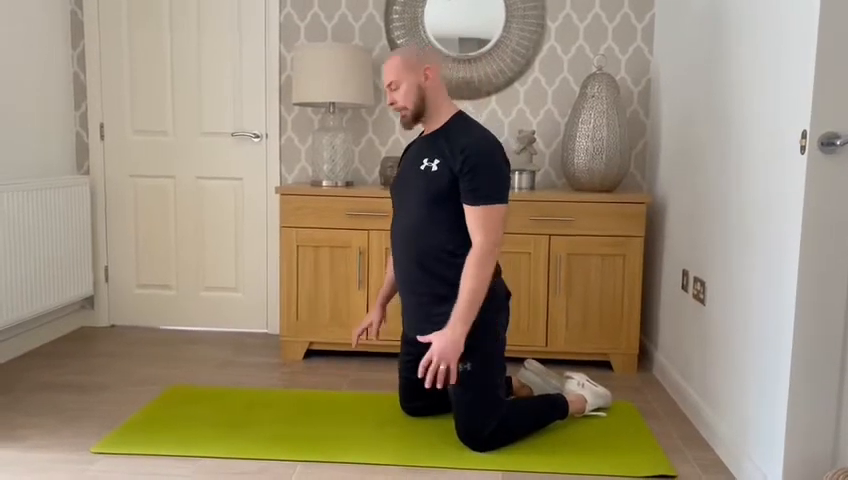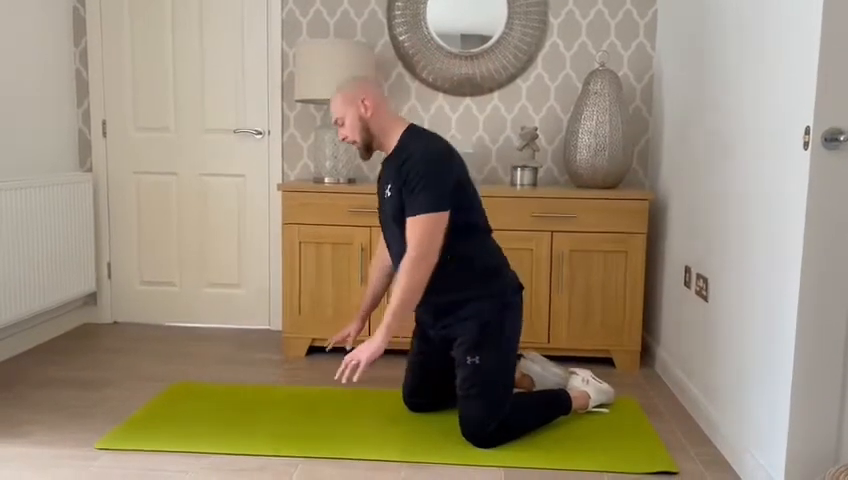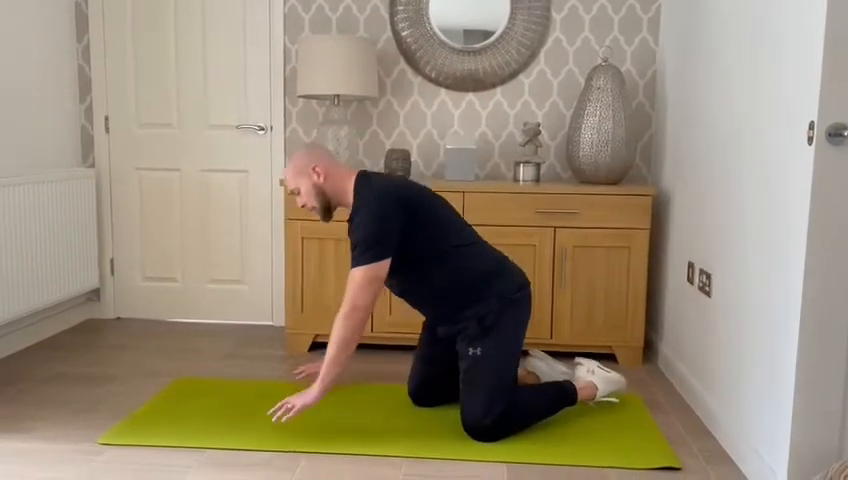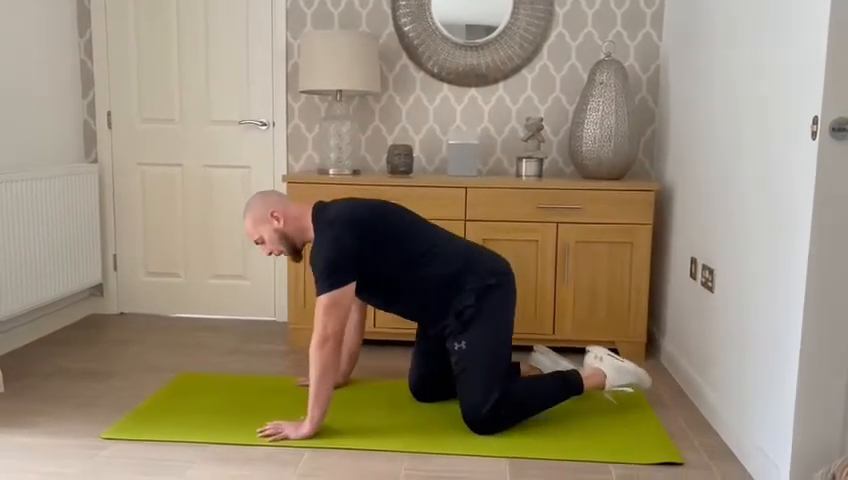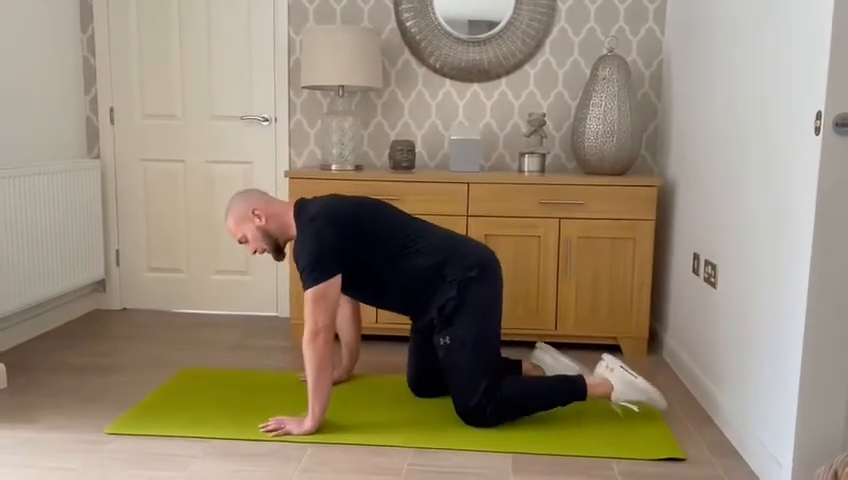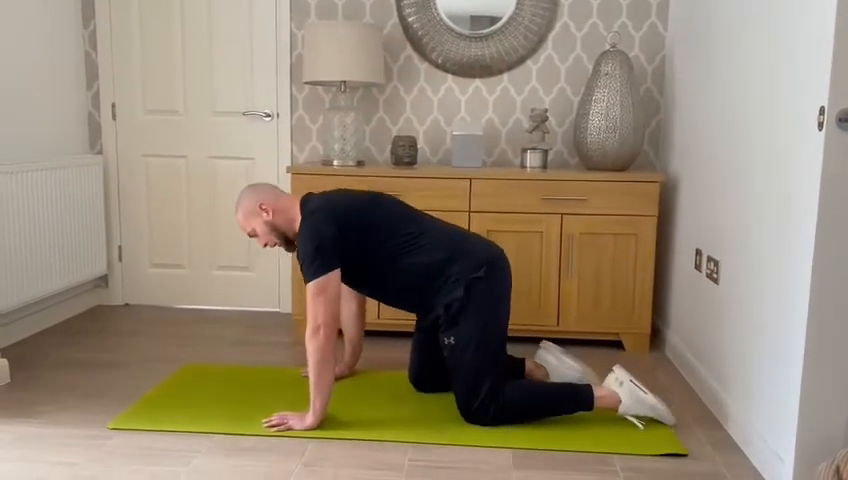
dt=0.3s
person 1, frame 1
left shoulder: (476, 147)
right shoulder: (415, 150)
left elbow: (484, 247)
left wrist: (457, 330)
right wrist: (380, 304)
left hip: (462, 319)
right hip: (421, 317)
left knee: (479, 434)
right knee: (415, 404)
left ankle: (575, 399)
right ankle: (518, 384)
person 1, frame 2
left shoulder: (425, 157)
right shoulder: (392, 168)
left elbow: (421, 257)
right elbow: (387, 252)
left wrist: (379, 338)
right wrist: (361, 318)
left hip: (483, 308)
right hip: (440, 311)
left knee: (484, 430)
right knee: (418, 398)
left ankle: (581, 394)
right ankle: (521, 372)
person 1, frame 3
left shoulder: (376, 204)
right shoulder: (366, 203)
left elbow: (356, 308)
right elbow: (356, 298)
left wrist: (318, 389)
right wrist: (331, 360)
left hip: (492, 306)
right hip: (452, 310)
left knee: (482, 423)
right knee: (422, 393)
left ankle: (585, 386)
right ankle: (522, 371)
person 1, frame 4
left shoulder: (332, 238)
right shoulder: (336, 225)
left elbow: (326, 339)
right elbow: (354, 308)
left wrist: (310, 423)
right wrist: (342, 373)
left hip: (479, 292)
right hip: (451, 299)
left knee: (484, 415)
right knee: (425, 388)
left ankle: (597, 374)
right ankle: (534, 369)
person 1, frame 5
left shoulder: (313, 234)
right shoulder: (321, 220)
left elbow: (318, 332)
right elbow: (346, 302)
left wrist: (311, 419)
right wrist: (345, 368)
left hip: (466, 285)
right hip: (449, 286)
left knee: (478, 407)
right knee: (424, 384)
left ankle: (605, 383)
right ankle: (536, 367)
person 1, frame 6
left shoulder: (315, 229)
right shoulder: (330, 217)
left elbow: (320, 327)
right elbow: (352, 295)
left wrist: (313, 415)
right wrist: (347, 364)
left hip: (472, 282)
right hip: (465, 278)
left knee: (479, 404)
right knee: (424, 378)
left ankle: (613, 395)
right ankle: (539, 367)
